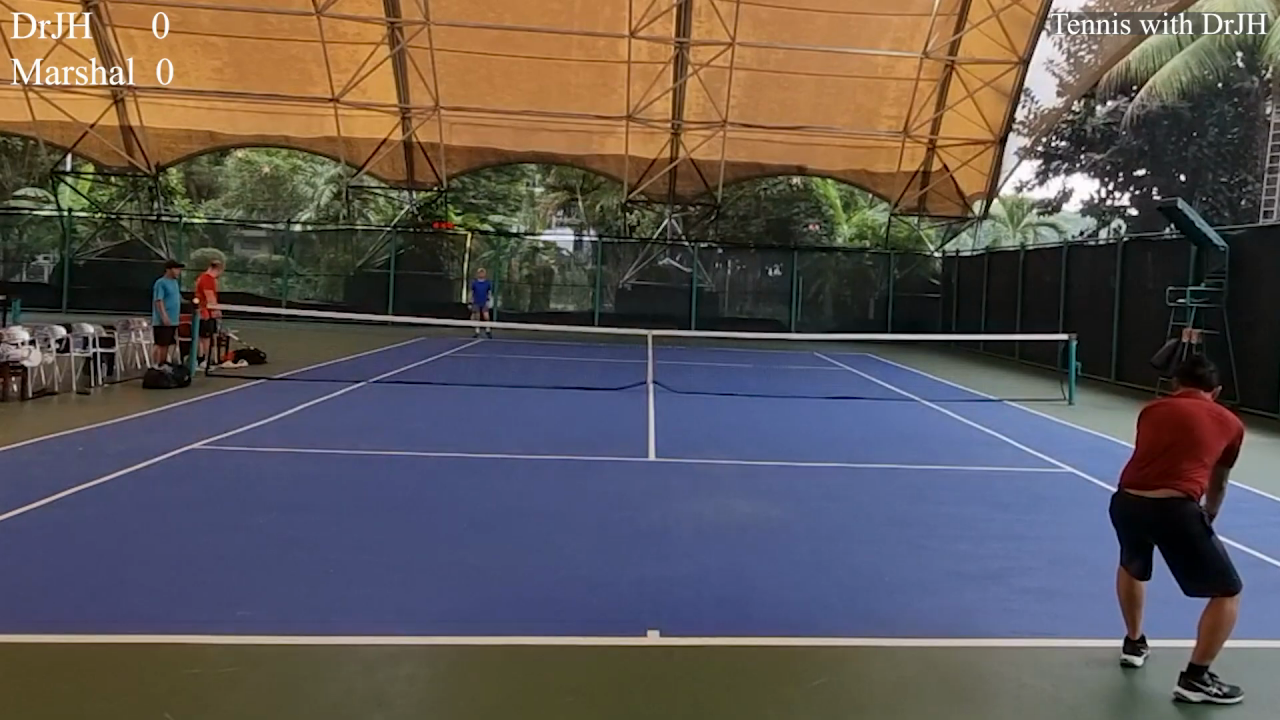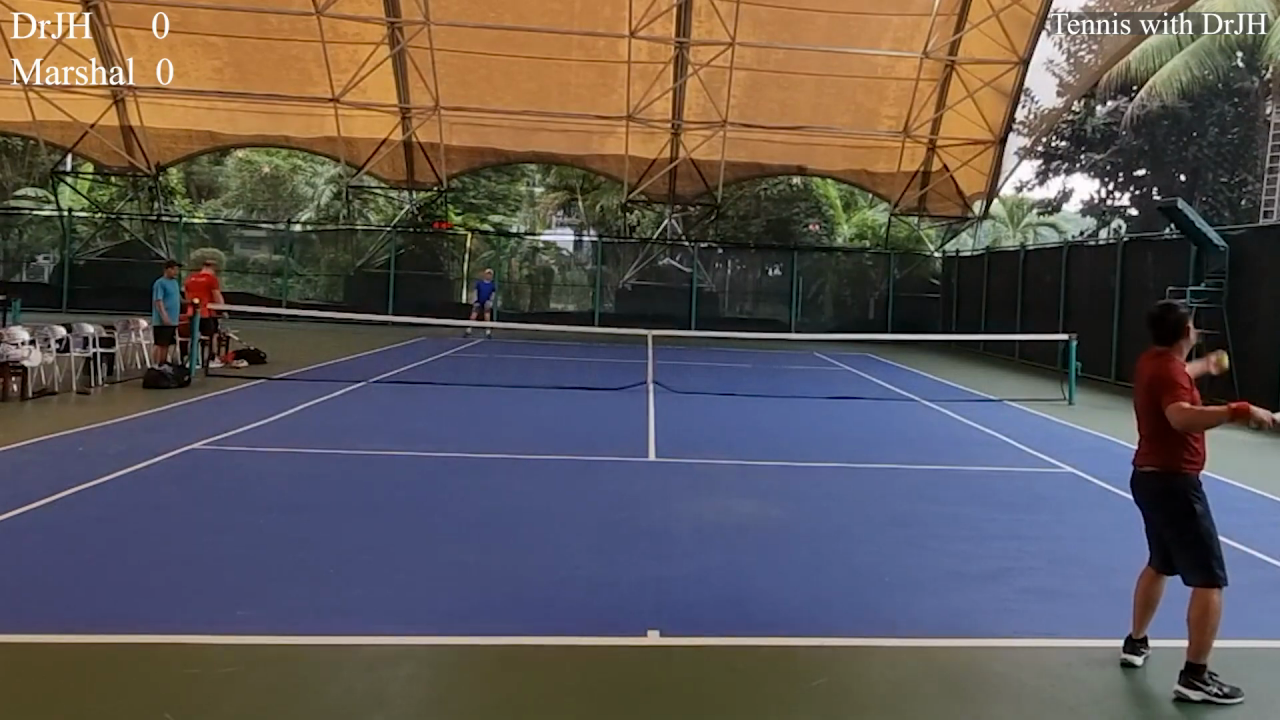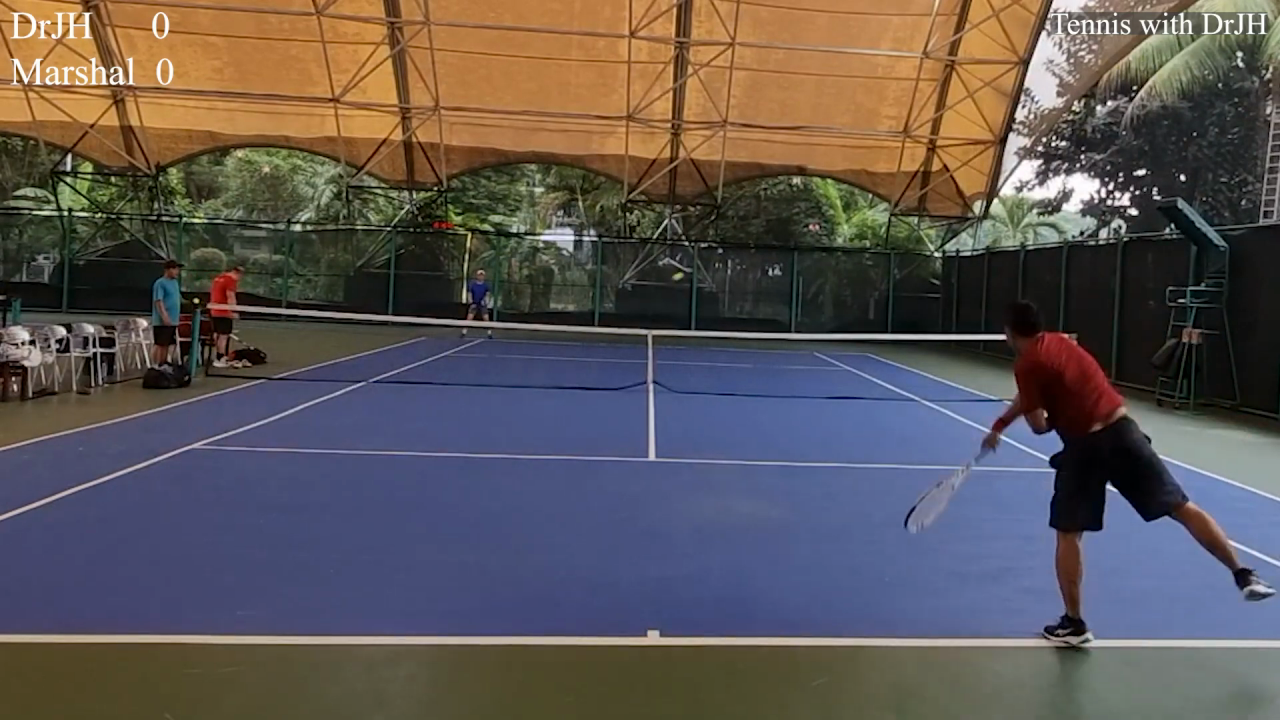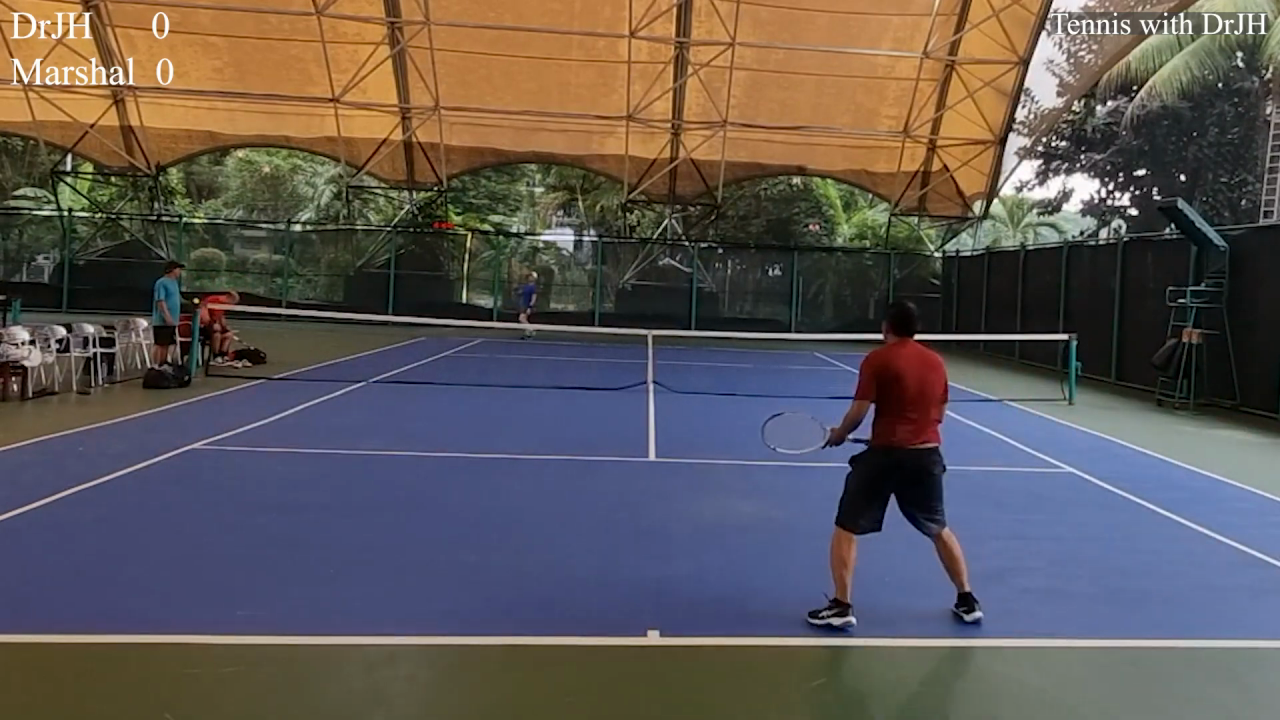
dt=1s
person 1, frame 1
left shoulder: (1153, 410)
right shoulder: (1230, 423)
right elbow: (1218, 484)
right wrist: (1207, 518)
left hip: (1128, 502)
right hip: (1175, 509)
left knee: (1132, 567)
right knee: (1227, 592)
left ankle: (1133, 643)
right ankle: (1195, 678)
person 1, frame 2
left shoulder: (1150, 362)
right shoulder: (1169, 371)
right elbow: (1182, 418)
left wrist: (1205, 365)
right wrist: (1241, 411)
left hip: (1148, 478)
right hip: (1174, 483)
left knee: (1158, 565)
right knee: (1209, 581)
left ankle: (1136, 642)
right ankle: (1195, 676)
person 1, frame 3
left shoulder: (1027, 365)
right shoulder: (1058, 342)
left elbow: (1037, 423)
left wrist: (1039, 419)
right wrist: (1000, 425)
left hip: (1086, 449)
right hip: (1121, 432)
left knee: (1067, 533)
right knee: (1181, 507)
left ankle: (1073, 622)
right ankle: (1243, 575)
person 1, frame 4
left shoulder: (877, 359)
right shoulder: (936, 362)
left elbow: (858, 412)
left wrist: (839, 434)
left hip: (887, 455)
right hip: (928, 455)
left knee: (846, 529)
right knee: (938, 529)
left ankle: (841, 607)
right ankle: (967, 601)
